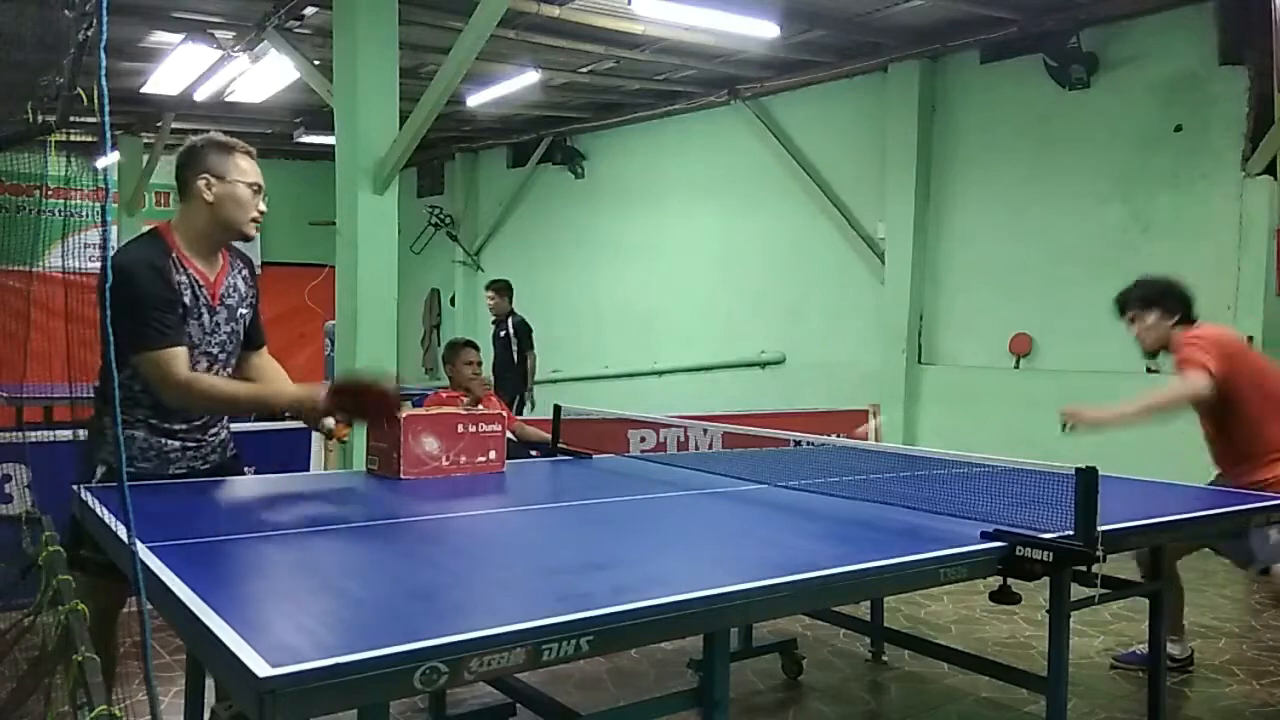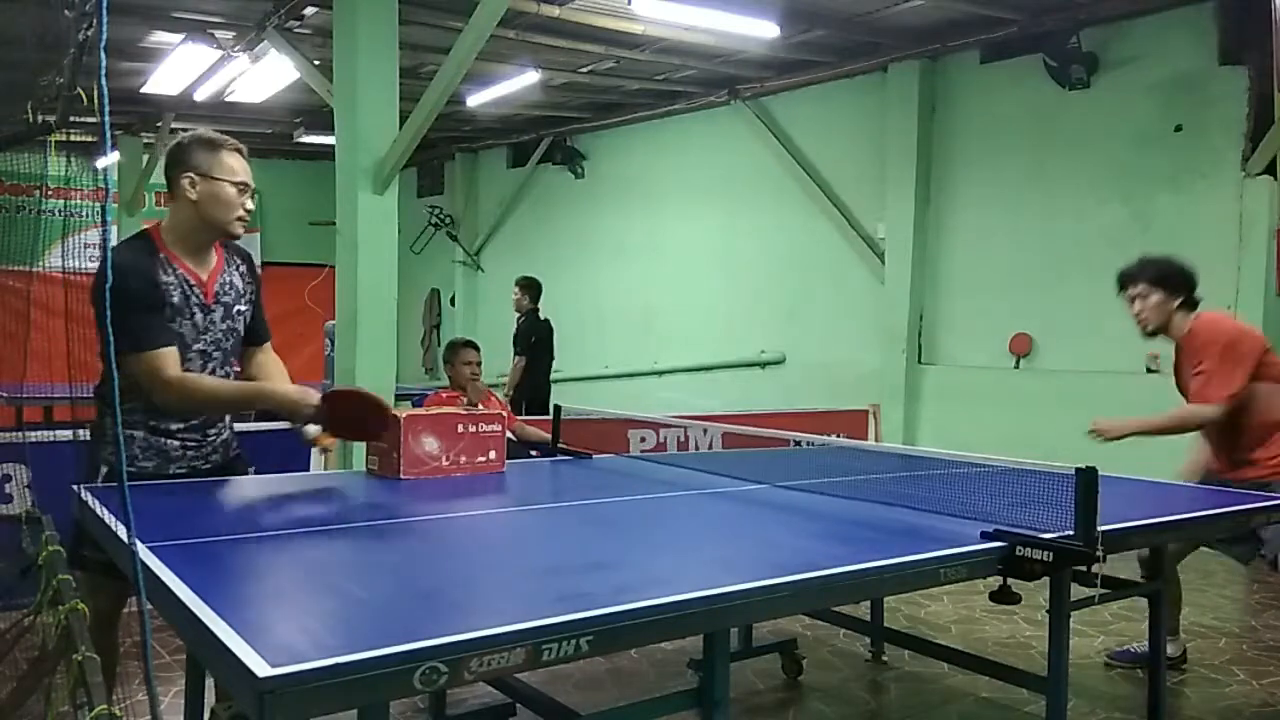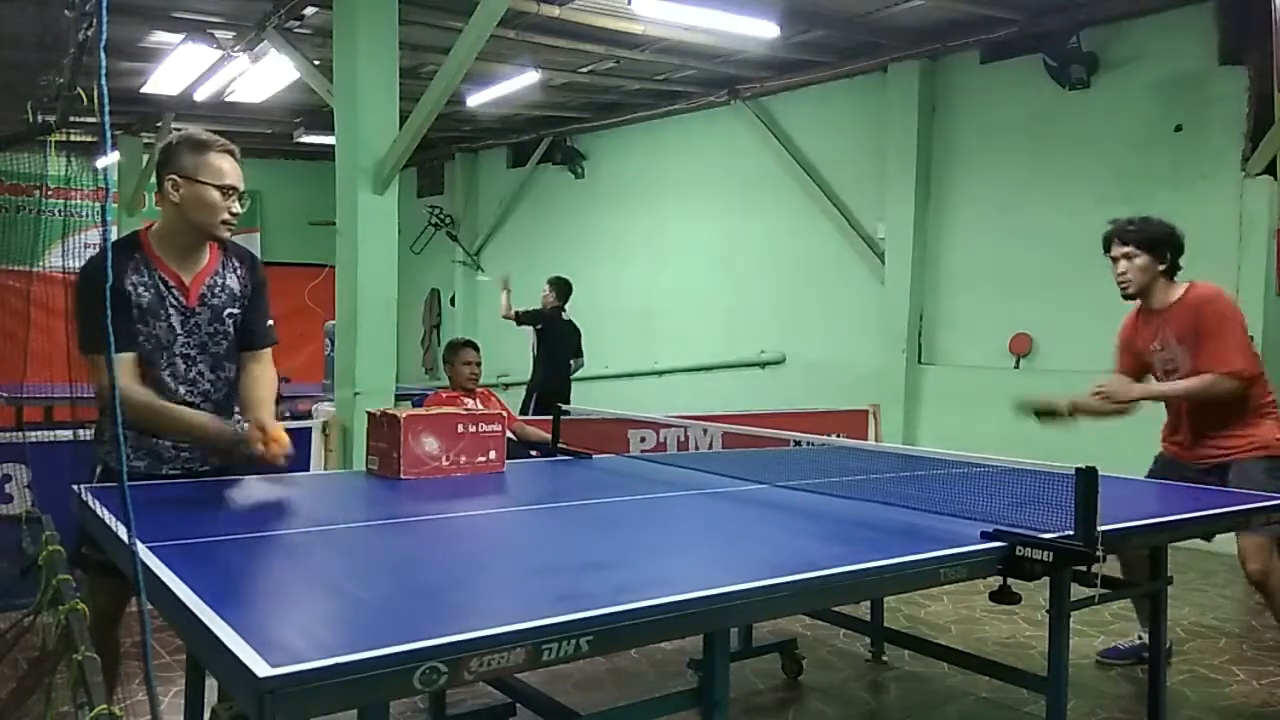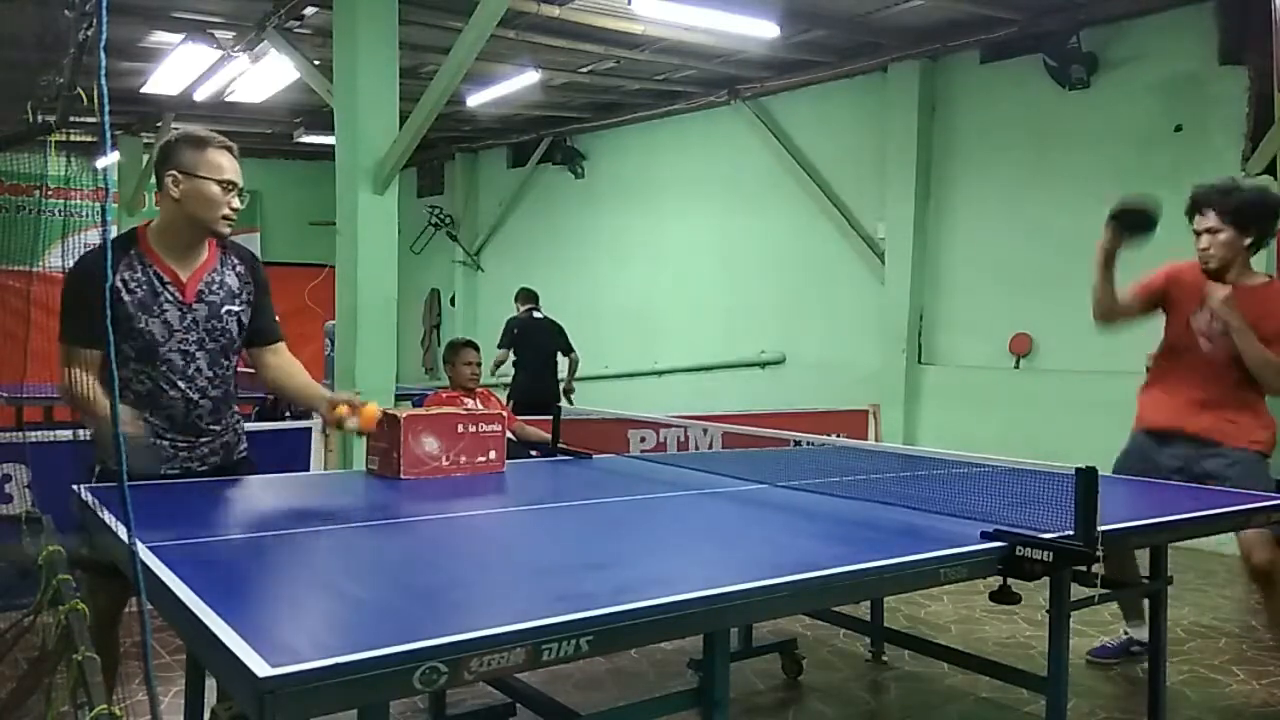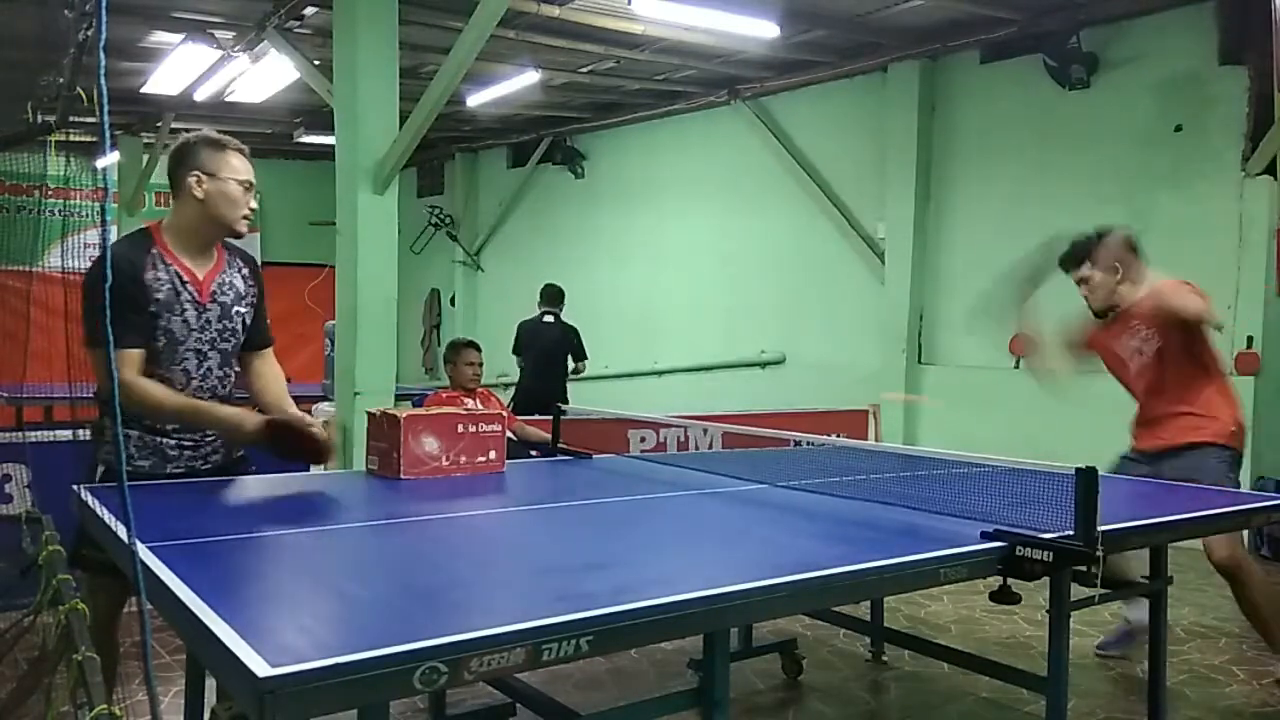
dt=1s
person 1, frame 1
left shoulder: (242, 270)
right shoulder: (139, 267)
left elbow: (254, 358)
right elbow: (175, 383)
left wrist: (308, 410)
right wrist: (292, 396)
left hip: (213, 462)
right hip: (133, 467)
right knee: (98, 607)
person 1, frame 2
left shoulder: (241, 266)
right shoulder: (129, 269)
left elbow: (258, 352)
right elbow: (165, 384)
left wrist: (302, 408)
right wrist: (275, 398)
left hip: (217, 461)
right hip: (136, 467)
right knee: (102, 604)
person 1, frame 3
left shoulder: (245, 268)
right shoulder: (109, 273)
left elbow: (257, 360)
right elbow: (118, 386)
left wrist: (262, 425)
right wrist: (198, 426)
left hip: (224, 466)
right hip: (135, 469)
right knee: (103, 608)
person 1, frame 4
left shoulder: (243, 267)
right shoulder: (101, 271)
left elbow: (270, 355)
right elbow: (78, 373)
left wrist: (325, 400)
right wrist: (106, 414)
left hip: (221, 463)
right hip: (134, 470)
right knee: (103, 607)
person 1, frame 5
left shoulder: (245, 271)
right shoulder: (124, 267)
left elbow: (259, 360)
right elbow: (121, 383)
left wrist: (293, 419)
right wrist: (221, 418)
left hip: (220, 462)
right hip: (136, 467)
right knee: (104, 605)
person 2, frame 1
left shoulder: (1198, 341)
right shoulder: (1201, 350)
left elbow: (1196, 389)
left wrist: (1107, 415)
right hip: (1241, 478)
right knee: (1153, 550)
right ankle: (1175, 648)
person 2, frame 2
left shoulder: (1217, 332)
right shoulder: (1182, 355)
left elbow: (1212, 413)
left wrist: (1130, 427)
right wrist: (1185, 485)
right hip: (1229, 472)
right knee: (1156, 551)
right ankle: (1169, 646)
person 2, frame 3
left shoulder: (1209, 303)
right shoulder: (1134, 326)
left elbow: (1230, 382)
right elbow: (1119, 401)
left wrist: (1142, 390)
right wrist: (1071, 406)
right hip: (1184, 452)
right ankle: (1150, 637)
person 2, frame 4
right shoulder: (1179, 279)
right elbow: (1106, 315)
left wrist: (1233, 322)
right wrist: (1108, 254)
left hip: (1235, 444)
right hip: (1159, 436)
right ankle: (1137, 633)
person 2, frame 5
left shoulder: (1163, 295)
right shoulder: (1103, 328)
left elbow: (1208, 319)
left wrist: (1147, 282)
right wrist: (1026, 324)
left hip: (1205, 438)
right hip: (1151, 444)
left knee: (1225, 553)
right ankle: (1141, 612)
